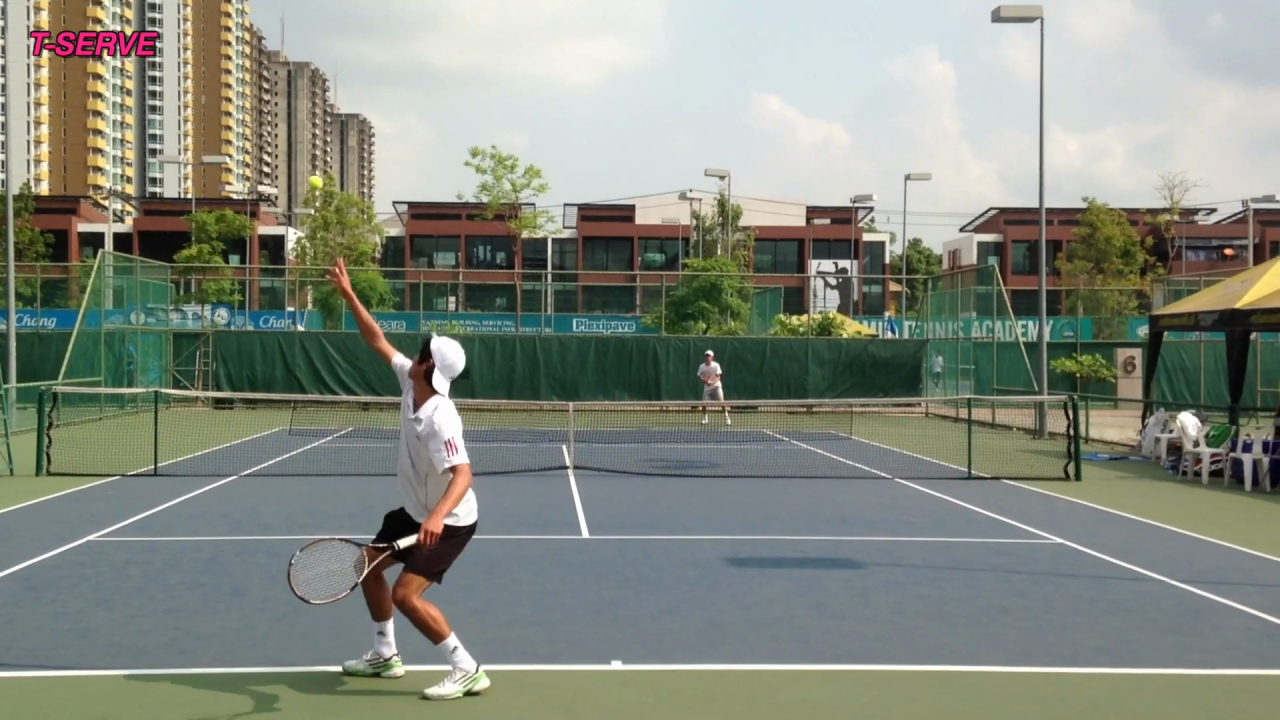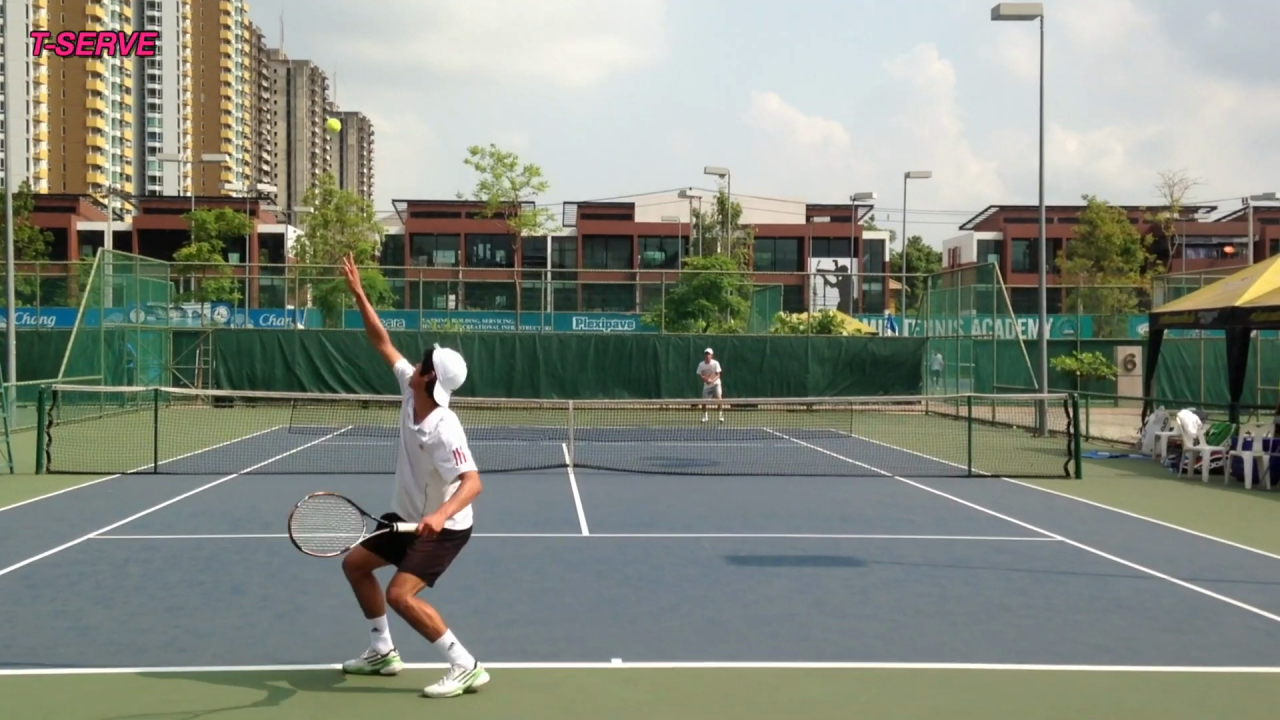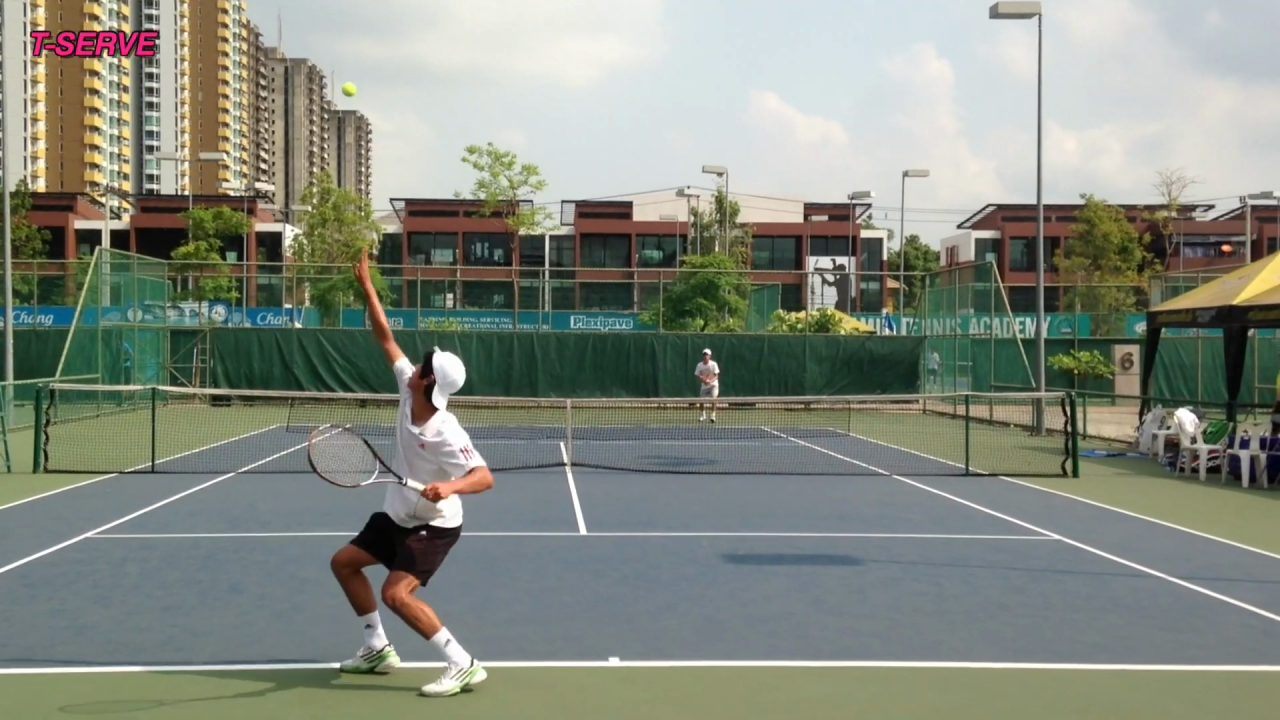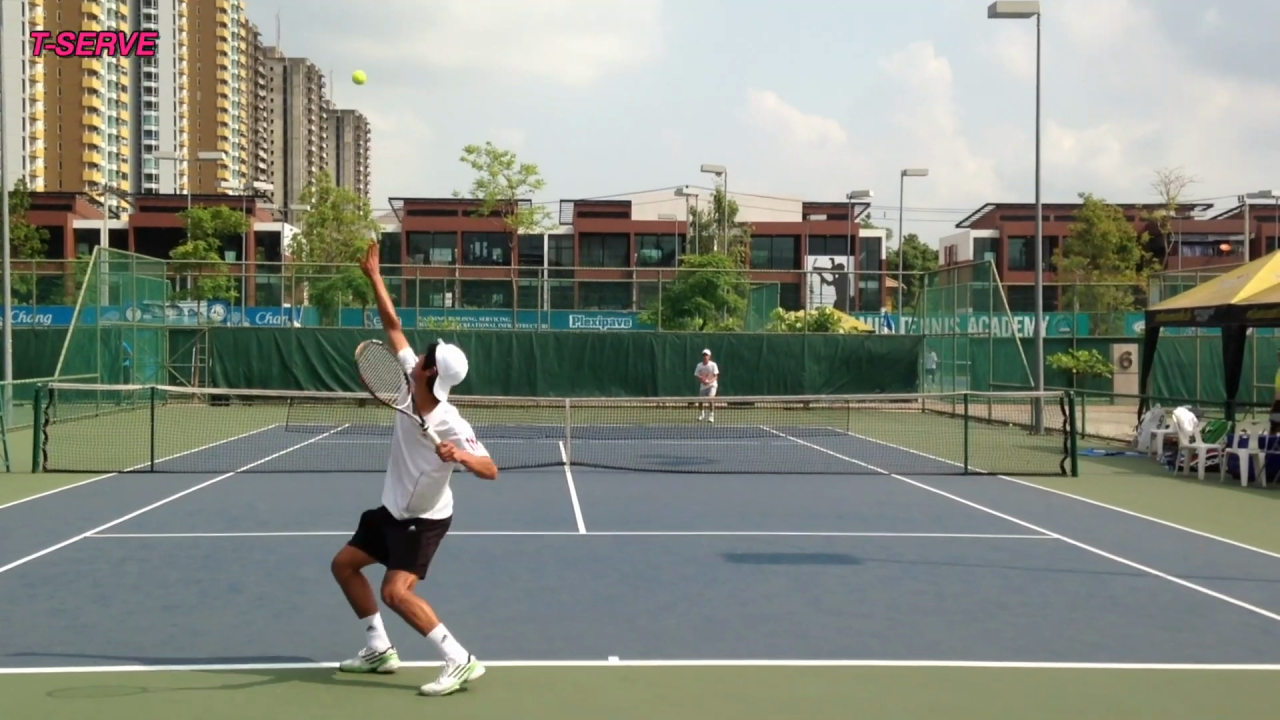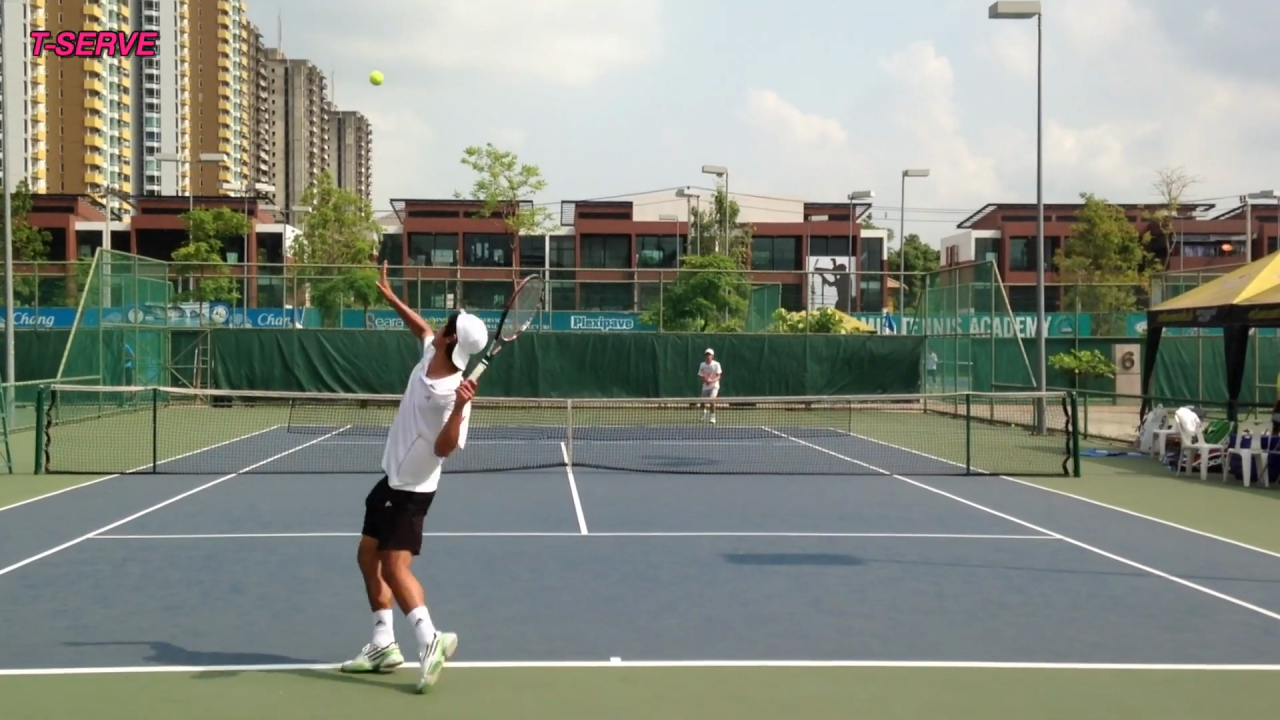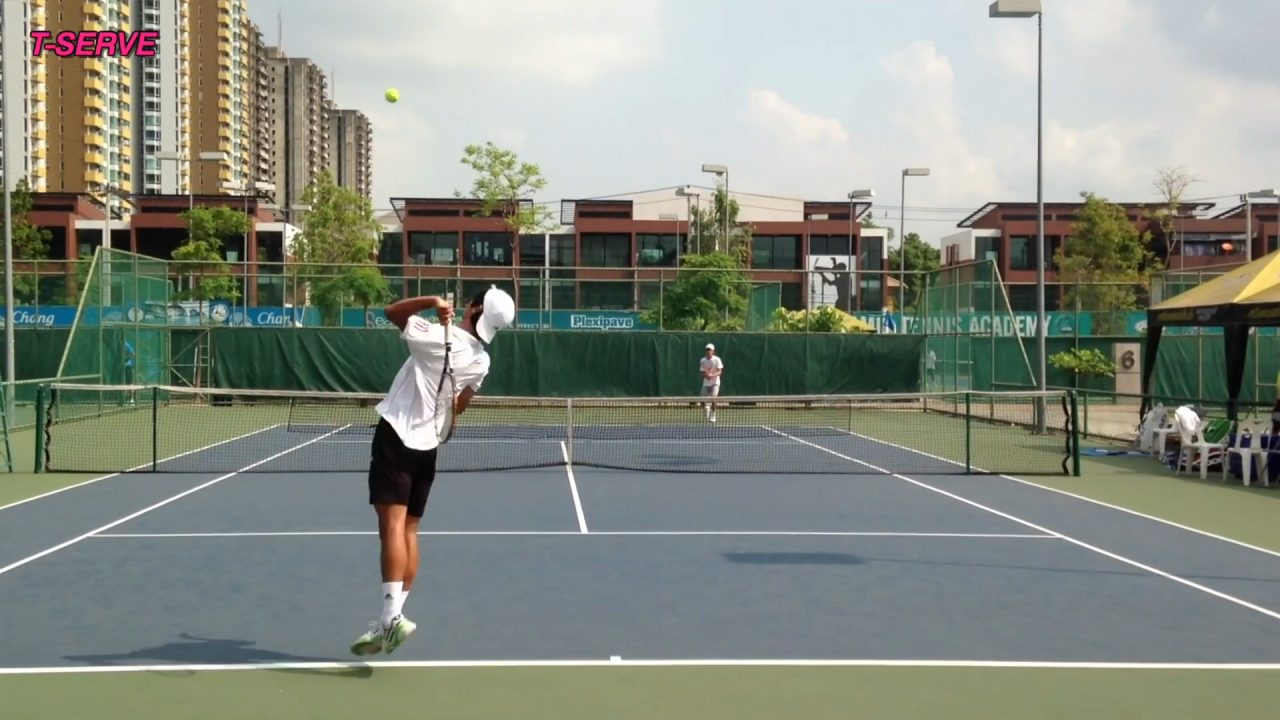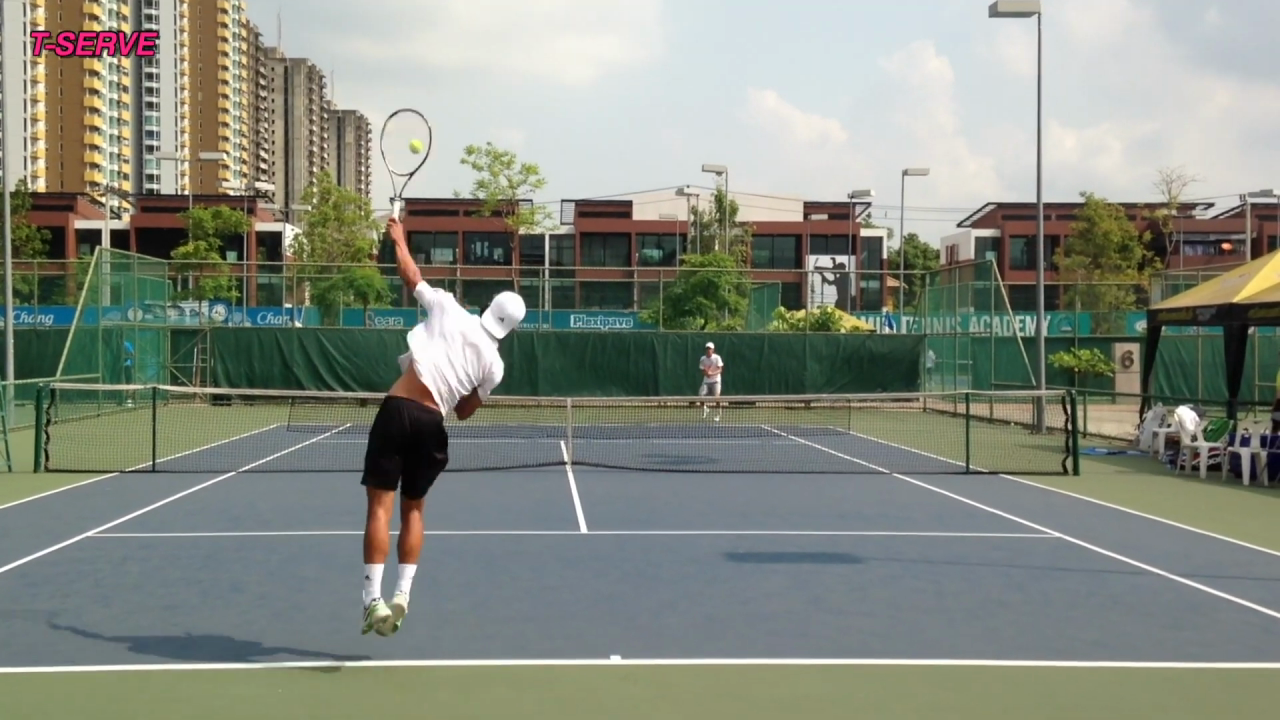
dt=0.1s
person 1, frame 1
left shoulder: (440, 420)
right shoulder: (411, 381)
left elbow: (463, 476)
right elbow: (376, 340)
left wrist: (438, 518)
right wrist: (348, 293)
left hip: (448, 520)
right hip: (415, 513)
left knee: (407, 595)
right knee: (365, 566)
left ankle: (467, 671)
right ankle: (385, 655)
person 1, frame 2
left shoulder: (444, 430)
right shoulder: (411, 392)
left elbow: (472, 483)
right elbow: (381, 341)
left wrist: (443, 514)
right wrist: (357, 290)
left hip: (443, 528)
right hip: (405, 518)
left knee: (400, 594)
right knee: (354, 564)
left ankle: (466, 666)
right ankle: (383, 651)
person 1, frame 3
left shoulder: (446, 432)
right shoulder: (410, 393)
left elbow: (485, 477)
right elbow: (385, 338)
left wrist: (450, 489)
right wrist: (366, 284)
left hip: (434, 526)
right hip: (397, 517)
left knee: (396, 593)
right knee: (343, 563)
left ankle: (463, 664)
right ankle: (378, 648)
person 1, frame 4
left shoulder: (455, 429)
right shoulder: (418, 373)
left elbow: (490, 470)
right elbow: (393, 329)
left wrist: (461, 456)
right wrist: (375, 279)
left hip: (425, 520)
right hip: (393, 511)
left knee: (398, 589)
right knee: (343, 565)
left ankle: (460, 661)
right ankle: (379, 649)
person 1, frame 5
left shoulder: (453, 395)
right shoulder: (433, 354)
left elbow: (444, 448)
right elbow: (423, 330)
left wrist: (460, 407)
right wrist: (391, 297)
left hip: (410, 487)
right hip: (393, 481)
left knee: (396, 568)
right knee: (368, 556)
left ankle: (432, 642)
right ankle: (383, 646)
person 1, frame 6
left shoulder: (439, 339)
right shoulder: (481, 361)
left elbow: (395, 314)
left wrist: (430, 302)
left hip: (396, 437)
right hip: (425, 448)
left knee: (392, 525)
right knee: (406, 530)
left ankle: (392, 617)
right ankle: (391, 620)
person 1, frame 7
left shoulder: (450, 310)
right shoulder: (494, 365)
left elbow: (409, 276)
right elbow: (463, 413)
left wrist: (398, 240)
left hip: (398, 411)
right hip: (432, 425)
left knee: (379, 508)
right knee: (413, 509)
left ankle: (373, 599)
right ankle: (401, 594)
